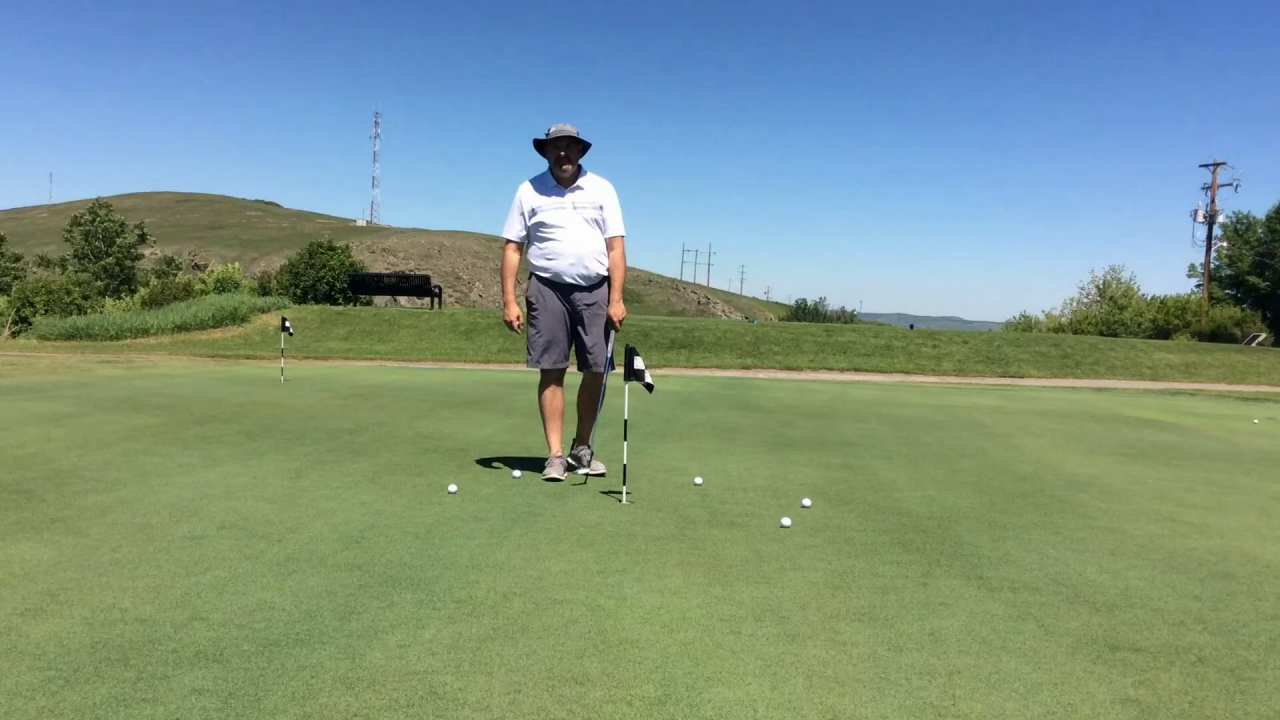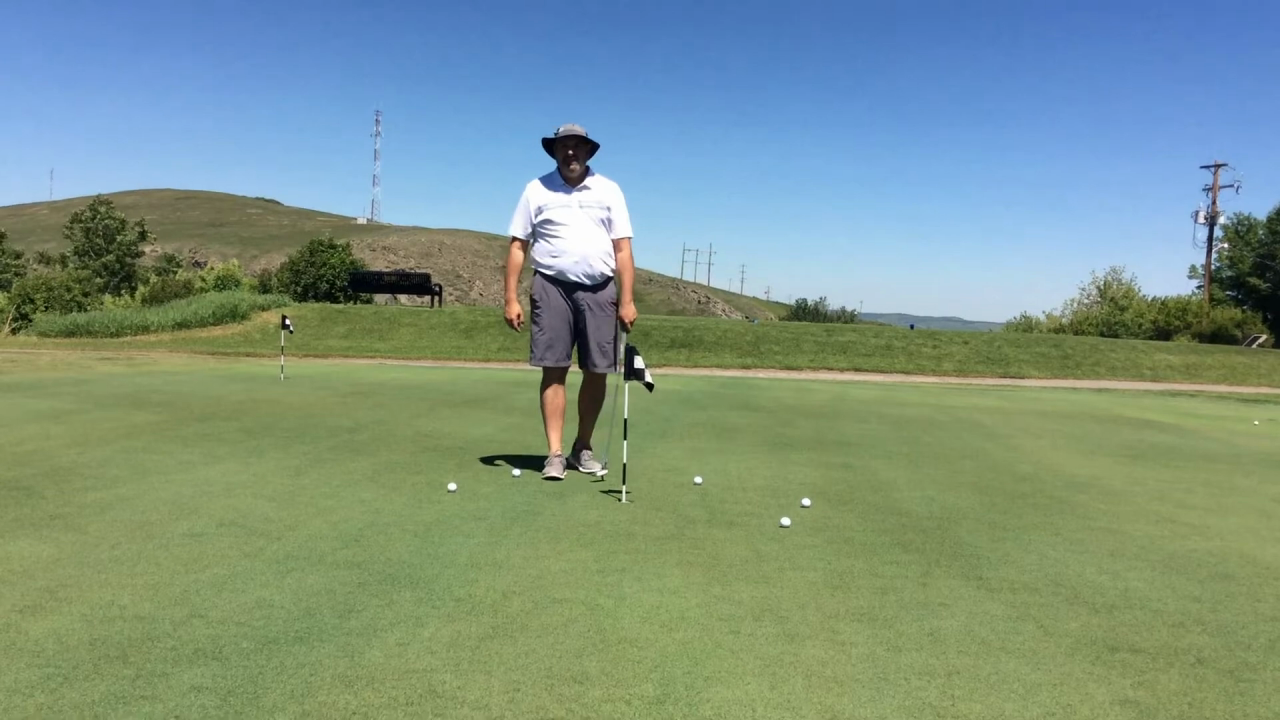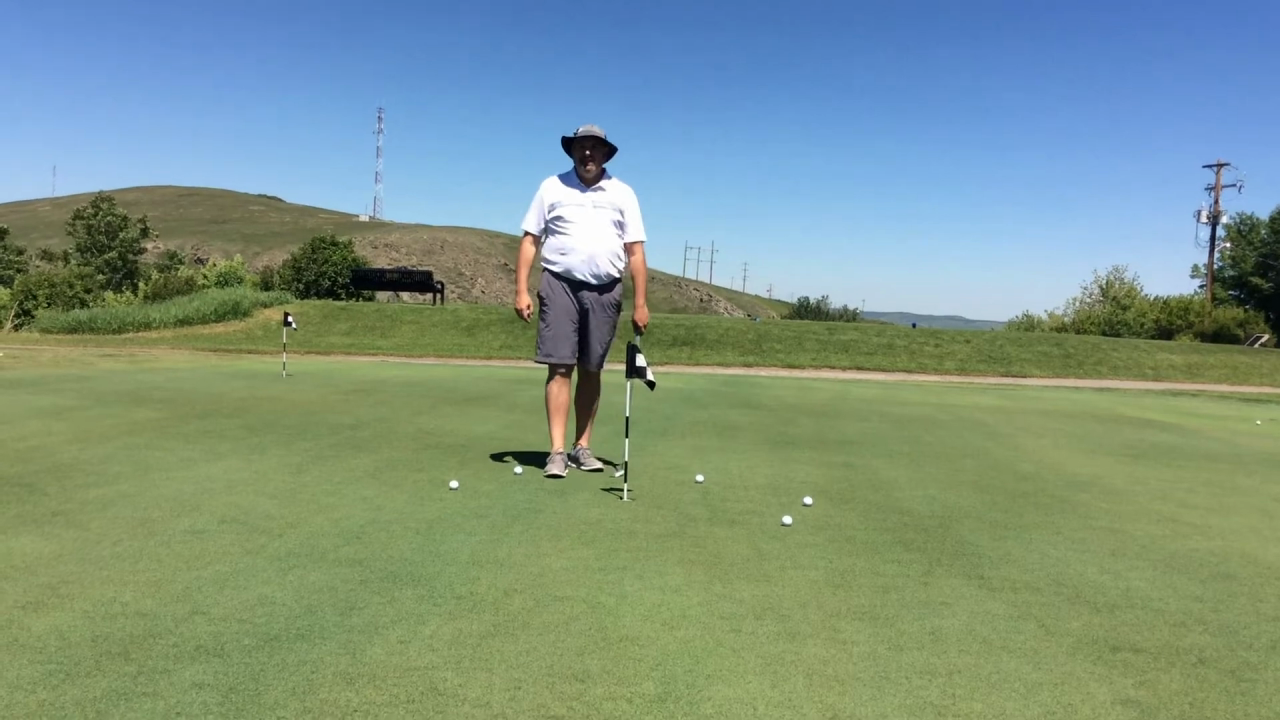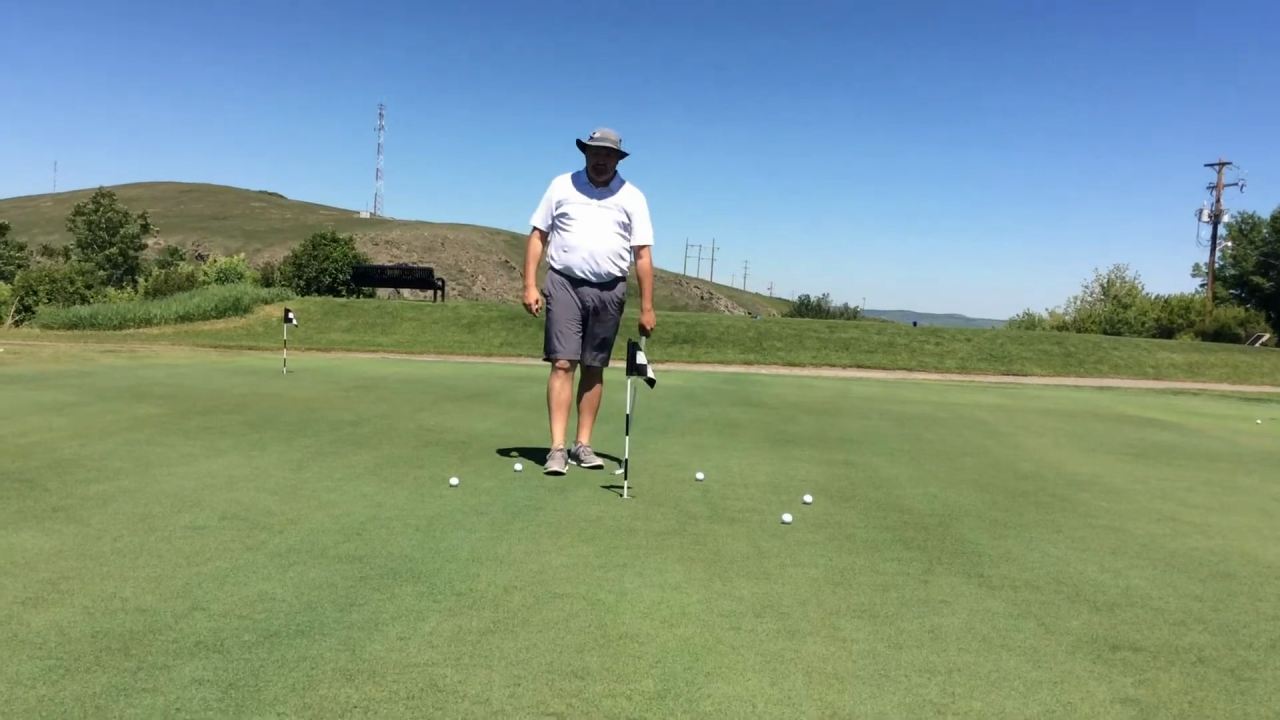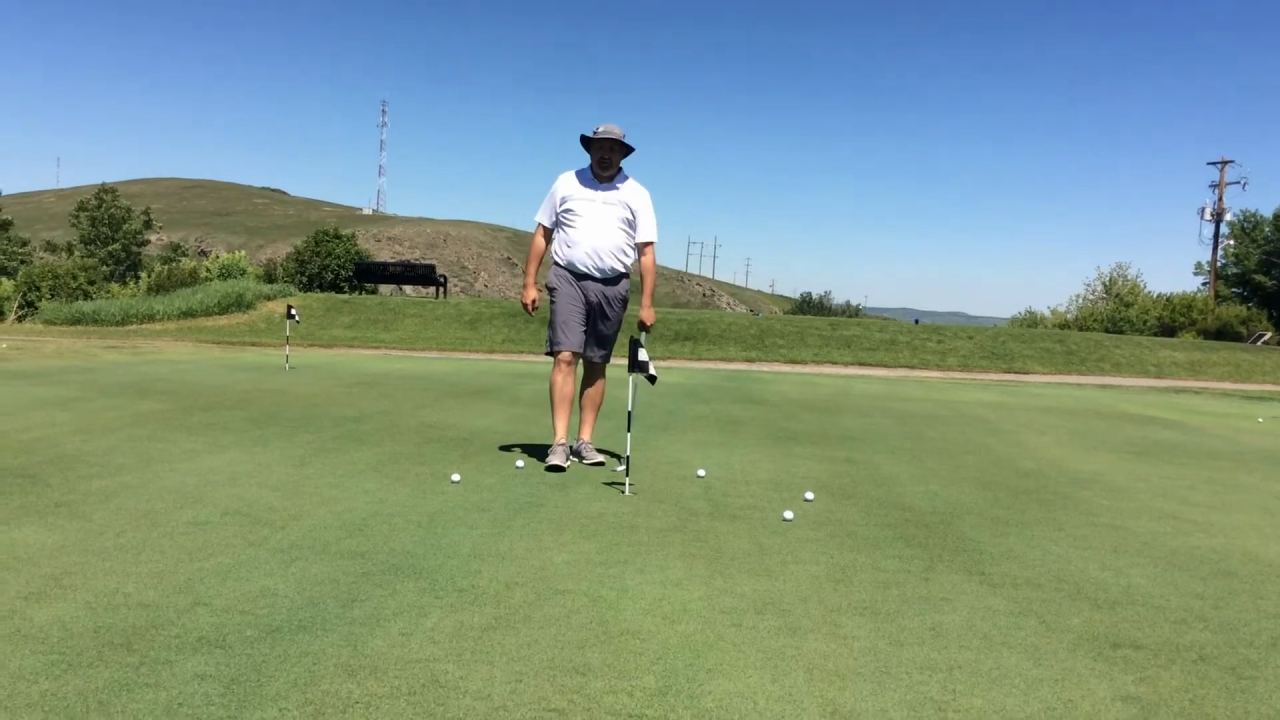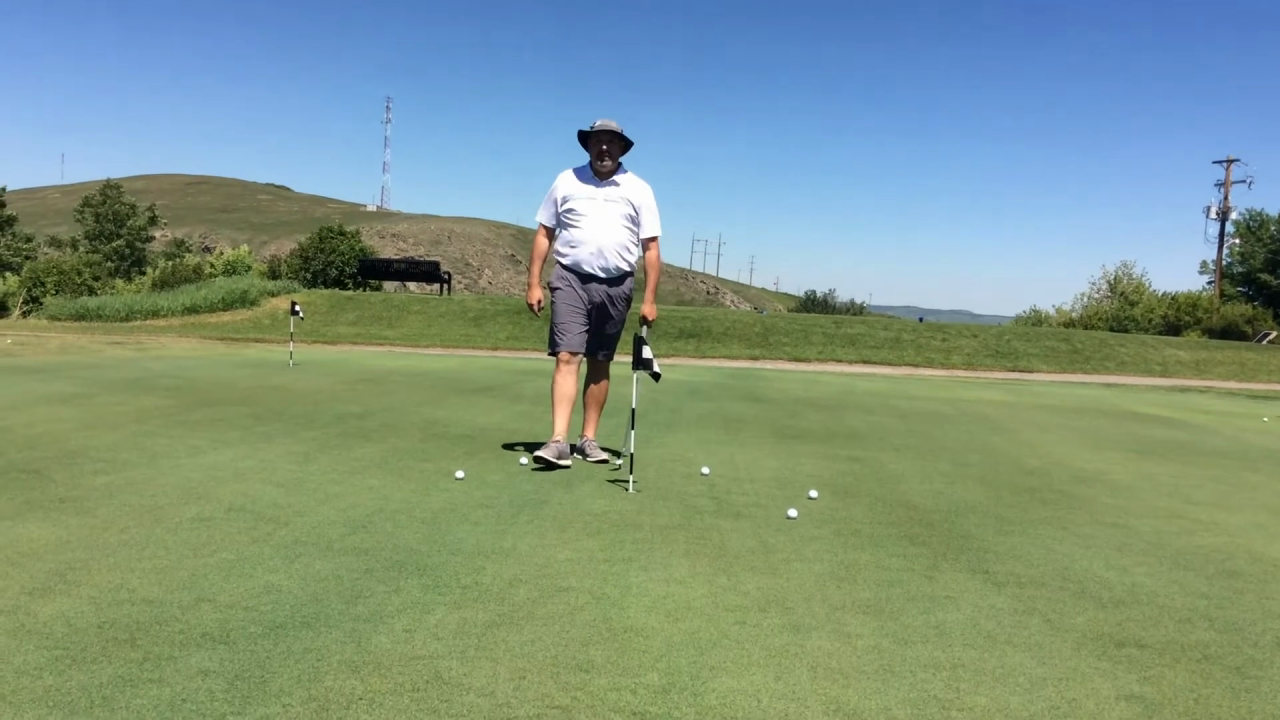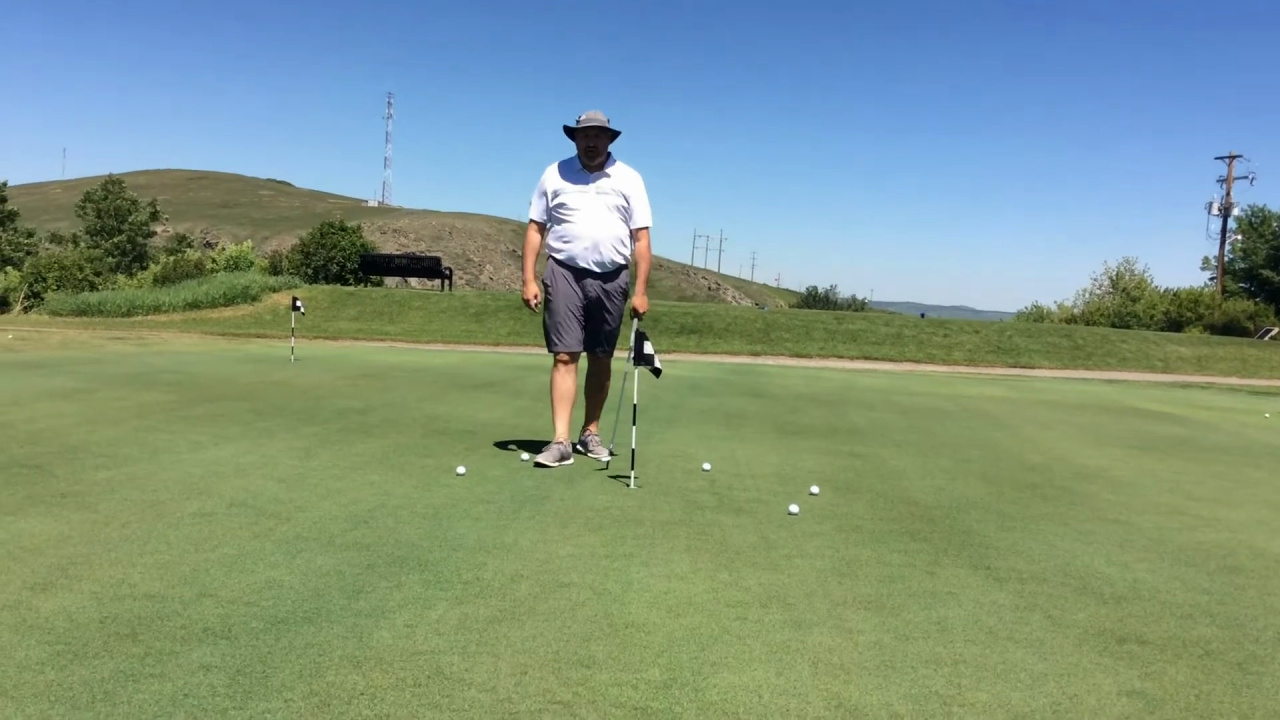
dt=0.3s
person 1, frame 1
left shoulder: (602, 189)
right shoulder: (528, 191)
left elbow: (615, 247)
right elbow: (512, 248)
left wrist: (616, 299)
right wrist: (509, 301)
left hip: (594, 291)
right hip: (548, 290)
left knee: (596, 370)
right knee: (551, 372)
left ankle: (582, 445)
right ankle: (556, 455)
person 1, frame 2
left shoulder: (609, 190)
right shoulder: (536, 190)
left elbow: (623, 248)
right elbow: (517, 246)
left wrist: (627, 300)
right wrist: (511, 298)
left hip: (599, 291)
right hip: (552, 288)
left knee: (598, 372)
right knee: (554, 371)
left ankle: (582, 446)
right ankle: (555, 453)
person 1, frame 3
left shoulder: (623, 194)
right shoulder: (551, 188)
left elbow: (635, 251)
right elbow: (529, 240)
left wrist: (640, 304)
right wrist: (522, 290)
left hip: (605, 291)
right hip: (561, 286)
left knee: (591, 372)
right knee: (560, 368)
left ankle: (582, 446)
right ankle: (557, 451)
person 1, frame 4
left shoulder: (632, 197)
right shoulder: (561, 186)
left elbow: (642, 254)
right elbow: (537, 236)
left wrist: (647, 307)
right wrist: (530, 285)
left hip: (609, 290)
right hip: (564, 284)
left knee: (593, 368)
right knee: (562, 364)
left ankle: (582, 444)
right ankle: (558, 447)
person 1, frame 5
left shoulder: (637, 194)
right shoulder: (566, 183)
left elbow: (646, 252)
right elbow: (542, 234)
left wrist: (647, 304)
right wrist: (529, 283)
left hip: (612, 286)
right hip: (569, 279)
left knee: (596, 365)
right knee: (566, 357)
left ankle: (584, 441)
right ankle: (560, 443)
person 1, frame 6
left shoulder: (638, 189)
right shoulder: (566, 182)
left elbow: (651, 247)
right elbow: (544, 234)
left wrist: (649, 299)
right wrist: (533, 283)
left hip: (616, 285)
right hip: (571, 280)
left knee: (600, 364)
right knee: (566, 357)
left ankle: (587, 439)
right ankle: (558, 440)
person 1, frame 7
left shoulder: (629, 179)
right shoulder: (555, 174)
left elbow: (641, 238)
right elbow: (535, 228)
left wrist: (640, 290)
right wrist: (529, 279)
left hip: (612, 279)
right hip: (565, 274)
left knee: (600, 359)
right knee: (565, 357)
left ankle: (590, 433)
right ankle: (561, 441)
